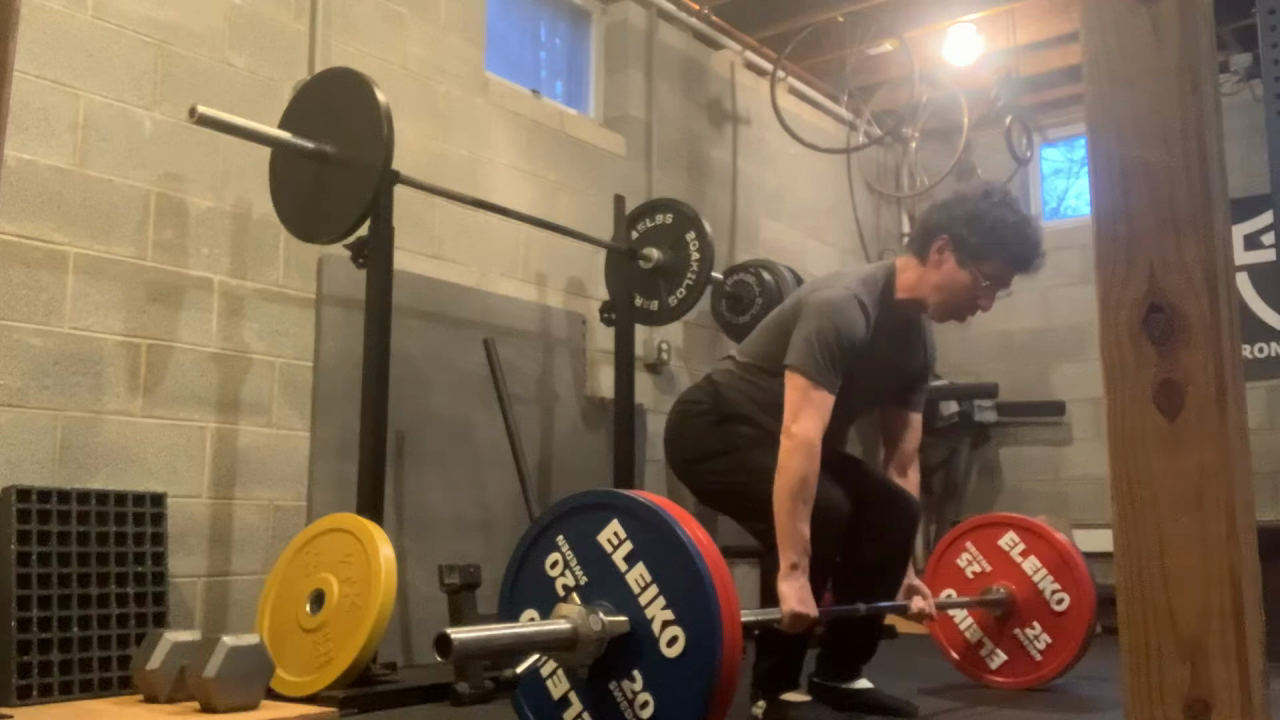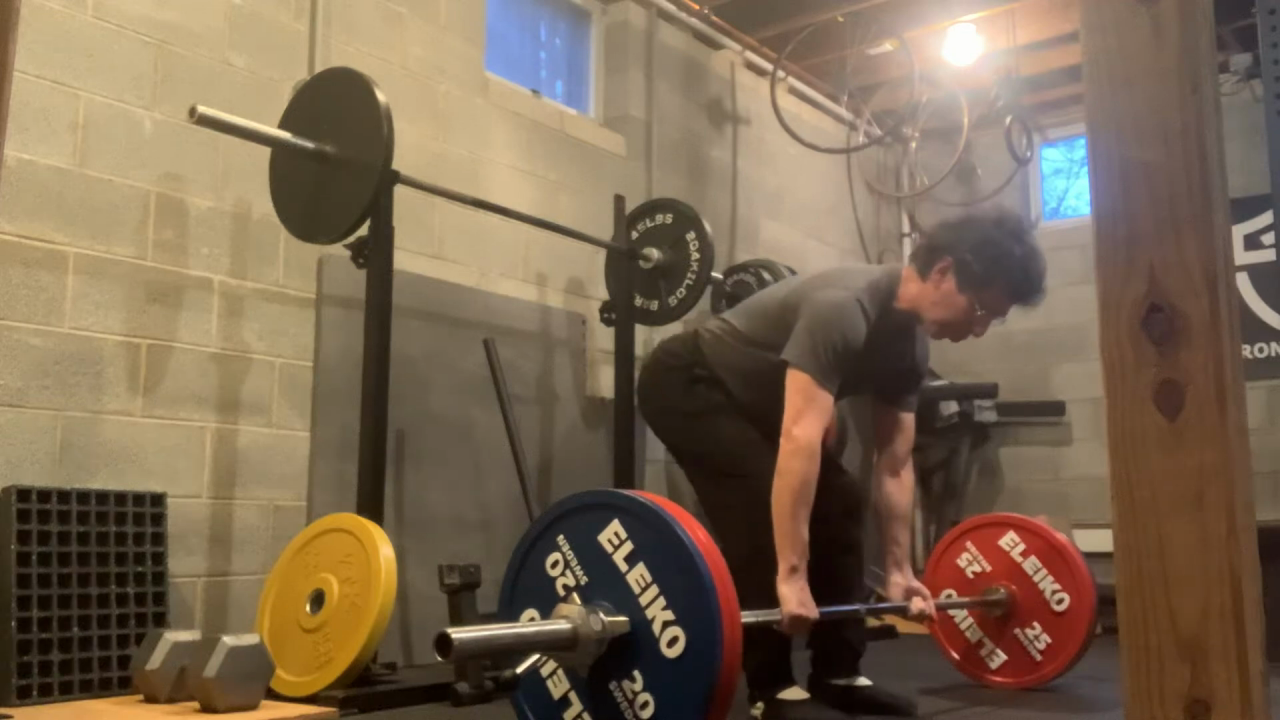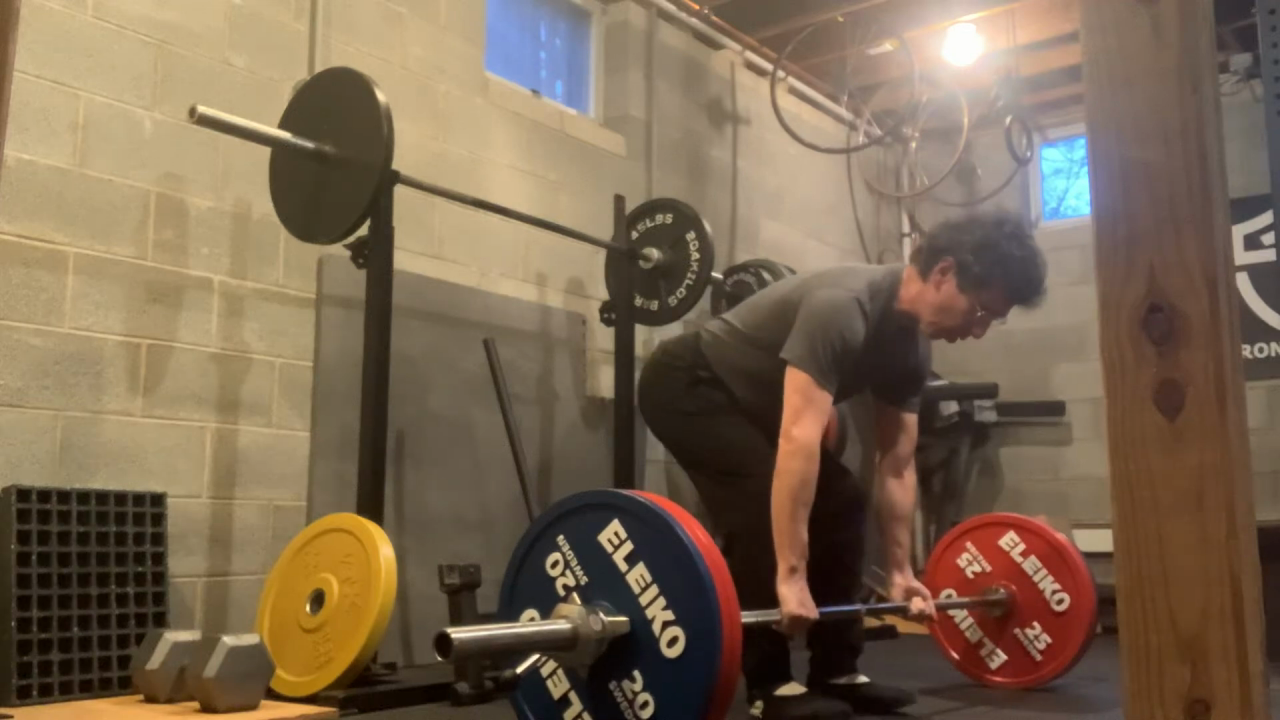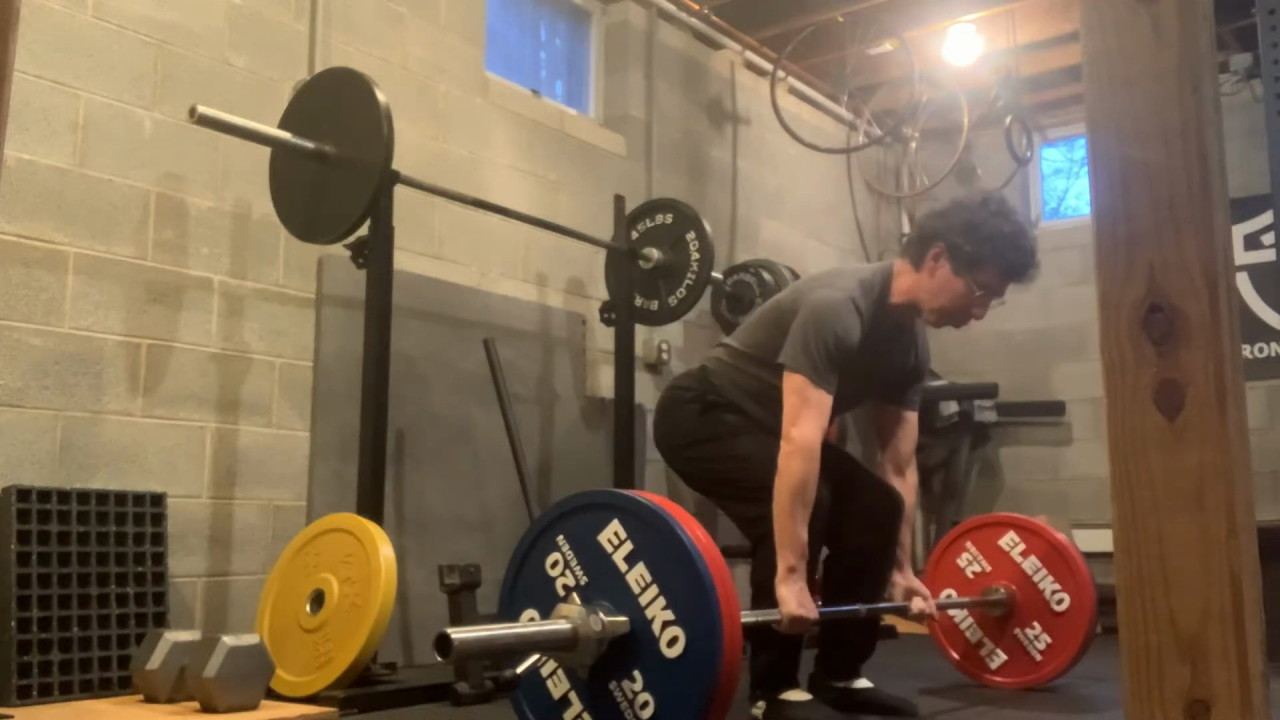
dt=1s
person 1, frame 1
left shoulder: (917, 340)
right shoulder: (842, 307)
left elbow: (902, 463)
right elbow: (799, 436)
left wrist: (903, 571)
right wrist: (792, 574)
left hip: (774, 439)
right hip: (712, 430)
left knee: (894, 512)
right knee: (821, 511)
left ankle: (838, 675)
person 1, frame 2
left shoulder: (910, 344)
right shoulder: (843, 307)
left elbow: (895, 466)
right elbow: (799, 441)
left wrist: (899, 571)
right wrist: (791, 577)
left hip: (751, 399)
right hip: (687, 384)
left knee: (836, 501)
right knee: (761, 504)
left ankle: (837, 674)
person 1, frame 3
left shoulder: (911, 345)
right shoulder: (842, 307)
left elbow: (897, 466)
right elbow: (798, 441)
left wrist: (900, 572)
right wrist: (790, 577)
left hip: (750, 399)
right hip: (688, 385)
left knee: (841, 501)
right knee: (764, 502)
left ankle: (836, 672)
person 1, frame 4
left shoulder: (910, 343)
right shoulder: (836, 307)
left elbow: (899, 466)
right elbow: (800, 441)
left wrist: (901, 570)
right wrist: (790, 577)
left hip: (766, 424)
right hip: (702, 415)
left knee: (876, 508)
right knee: (803, 506)
left ankle: (839, 676)
